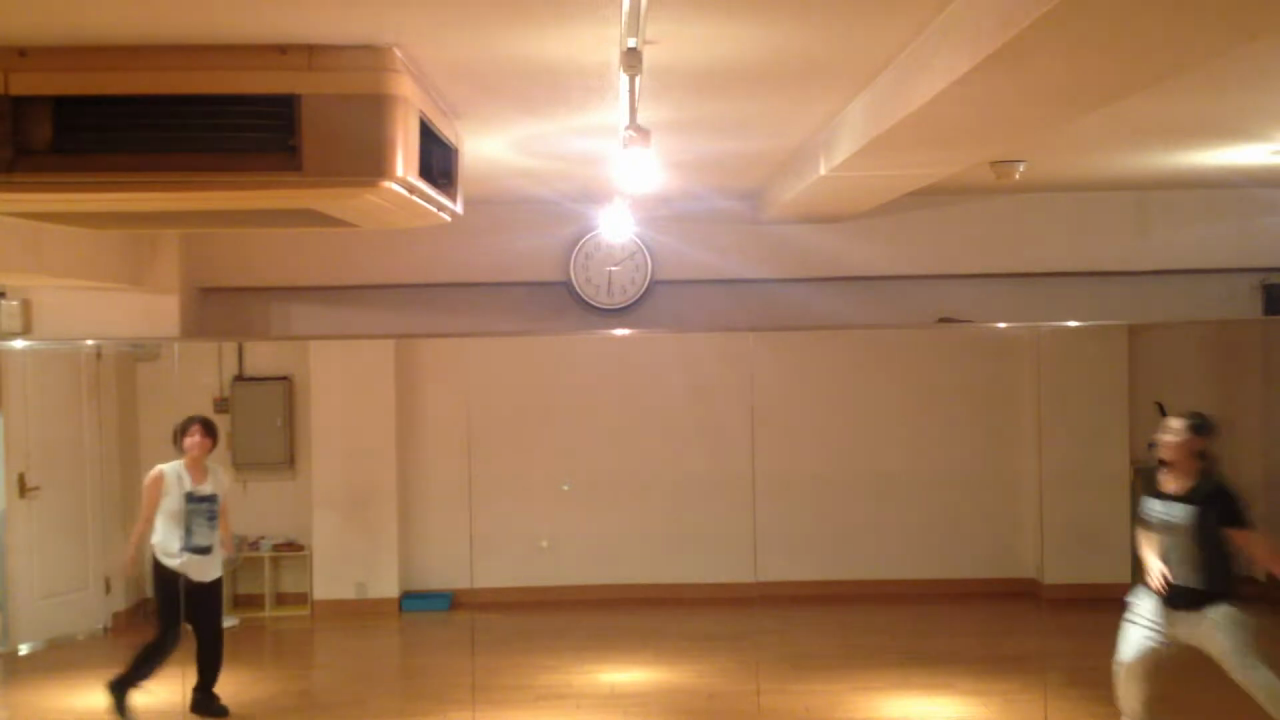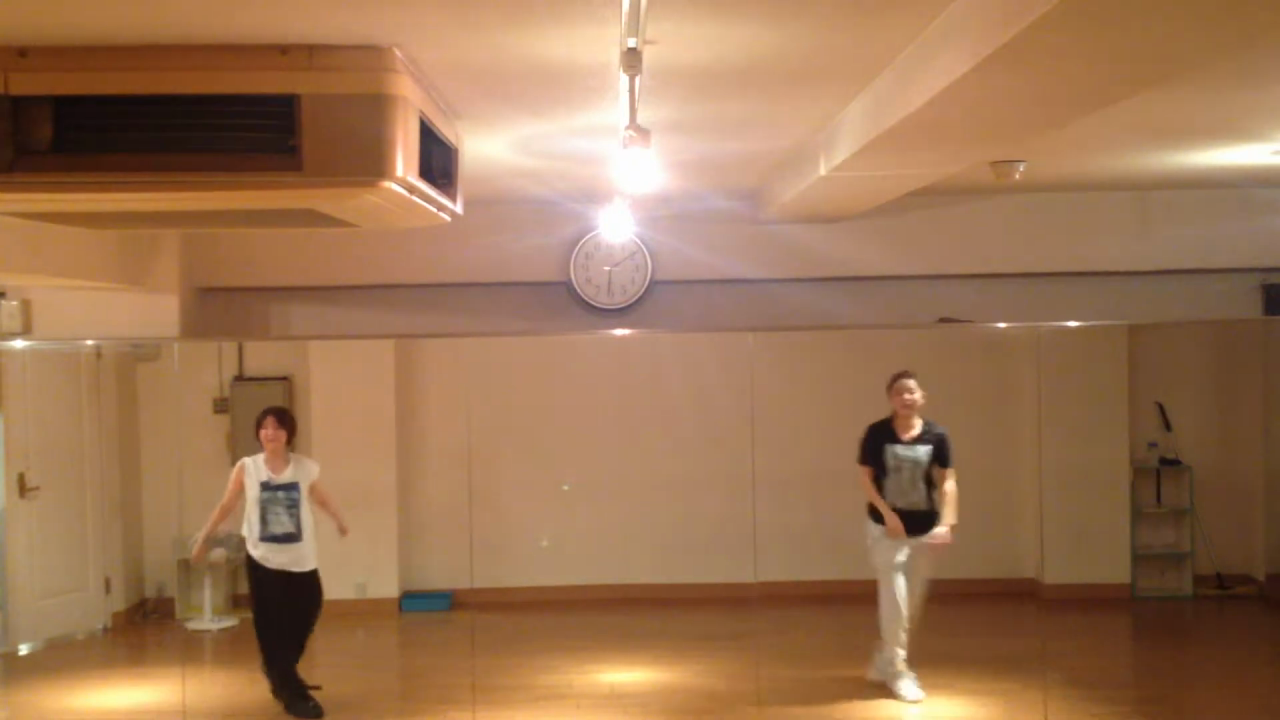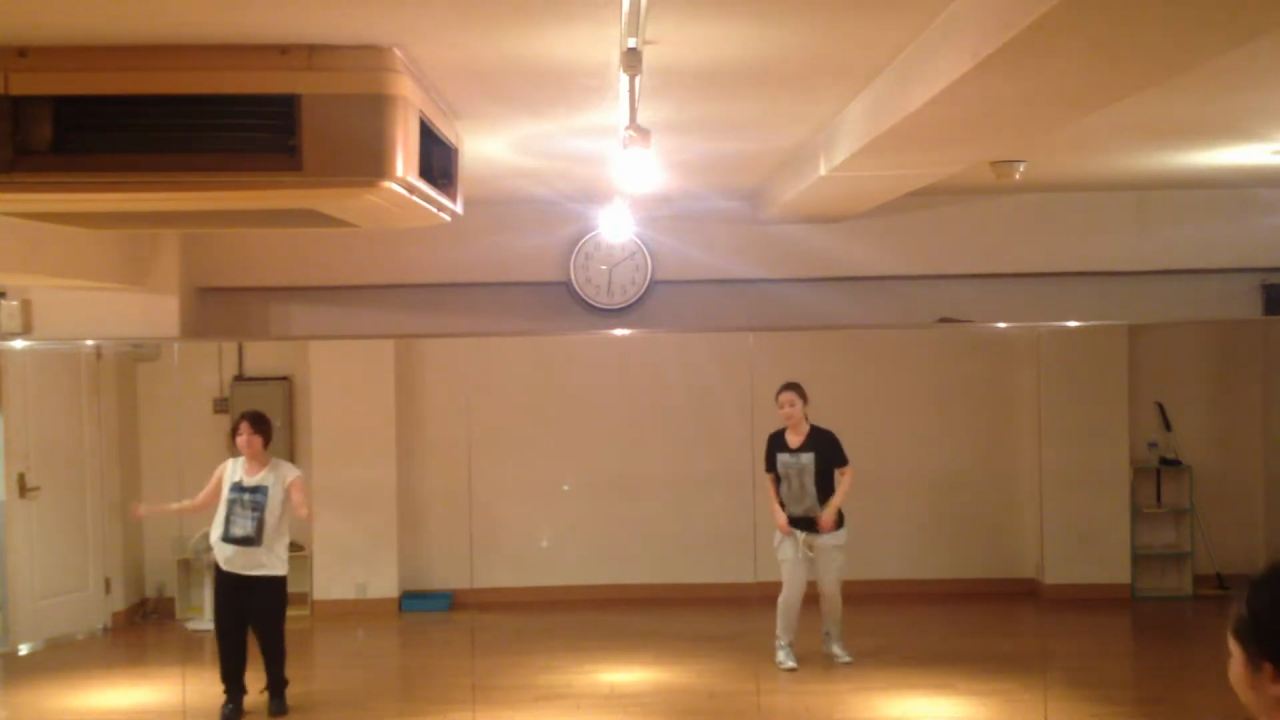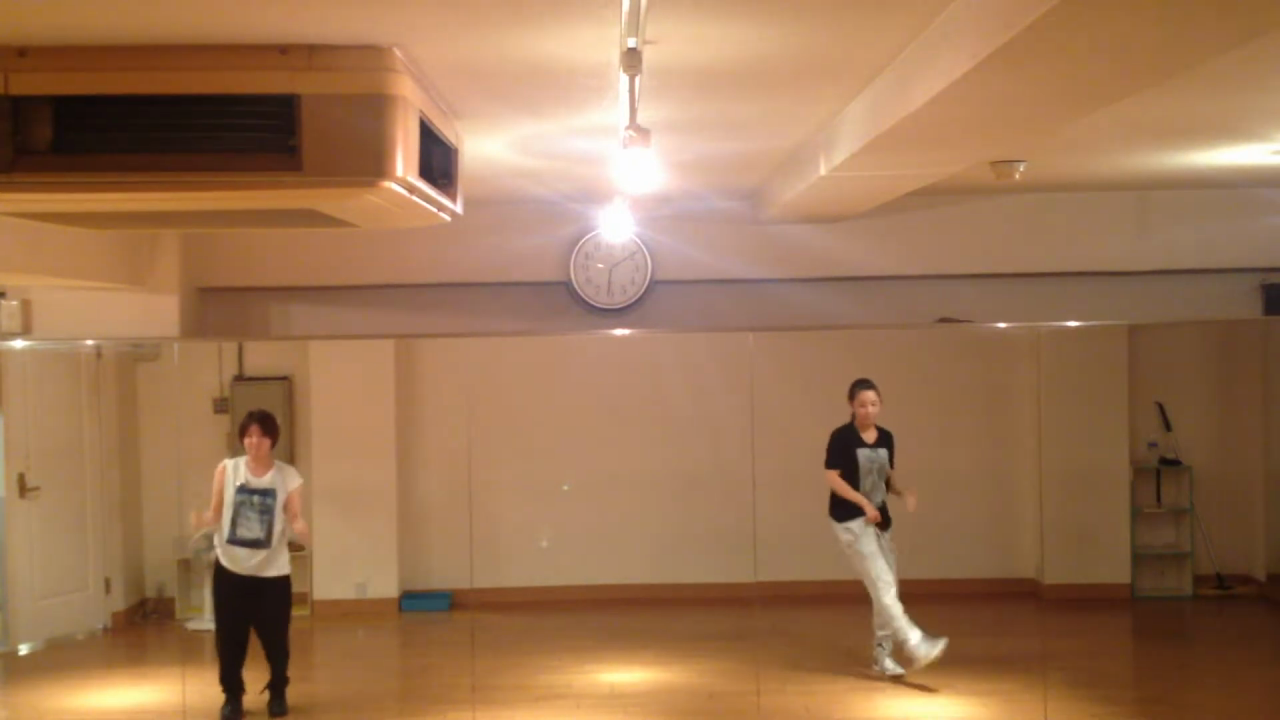
dt=1s
person 1, frame 1
left shoulder: (219, 478)
right shoulder: (162, 475)
right elbow: (145, 519)
left wrist: (227, 544)
right wrist: (131, 555)
left hip: (209, 572)
right hip: (171, 569)
left knee: (211, 638)
right knee: (167, 637)
right ankle: (123, 685)
person 1, frame 2
left shoulder: (306, 467)
right shoulder: (246, 467)
left elbow: (320, 498)
right elbow: (225, 507)
left wrist: (339, 521)
right wrist: (202, 539)
left hip: (301, 560)
right hip: (263, 560)
left knee: (305, 618)
right knee: (272, 629)
left ankle: (278, 672)
right ankle: (294, 693)
person 1, frame 3
left shoulder: (285, 472)
right shoulder: (227, 468)
left elbow: (302, 507)
right elbow: (201, 503)
left wrist: (305, 510)
right wrist: (155, 509)
left hip: (268, 569)
right hip: (228, 566)
left knee: (270, 634)
right knee: (228, 635)
left ankle: (277, 692)
right ankle: (234, 695)
person 1, frame 4
left shoulder: (287, 476)
right shoulder: (227, 469)
left elbow: (296, 518)
right elbow: (215, 513)
left wrist: (300, 527)
right wrist: (202, 519)
left hip: (273, 571)
right hip: (231, 568)
left knee: (275, 637)
right knee: (230, 637)
left ankle: (277, 693)
person 2, frame 1
left shoulder: (1213, 491)
right shoulder: (1151, 487)
left elbow: (1249, 541)
right wrist: (1149, 561)
left hip: (1210, 602)
right hip: (1159, 597)
left knee: (1252, 675)
right knee: (1128, 661)
person 2, frame 2
left shoulder: (937, 435)
right shoulder: (876, 433)
left elbow: (947, 480)
right elbow: (866, 477)
left wrist: (948, 522)
right wrist: (886, 513)
left hip: (923, 526)
right hip: (886, 527)
left knee: (913, 599)
right knee: (894, 598)
left ankle: (886, 662)
right ankle: (899, 674)
person 2, frame 3
left shoulder: (824, 439)
right shoulder: (773, 442)
left elbow: (846, 474)
right elbow: (771, 480)
left wrist: (832, 508)
right wrist: (777, 512)
left hip: (826, 527)
right hip: (791, 528)
left knee: (830, 588)
right knee: (793, 588)
left ankle: (832, 640)
right ankle: (783, 645)
person 2, frame 4
left shoulder: (886, 439)
right shoulder: (842, 437)
right elbow: (832, 478)
left wrist: (904, 493)
right wrist: (864, 503)
left hip: (880, 519)
right hip: (852, 521)
left knee: (886, 586)
right knee: (882, 585)
left ankle: (882, 652)
right ankle: (914, 645)
